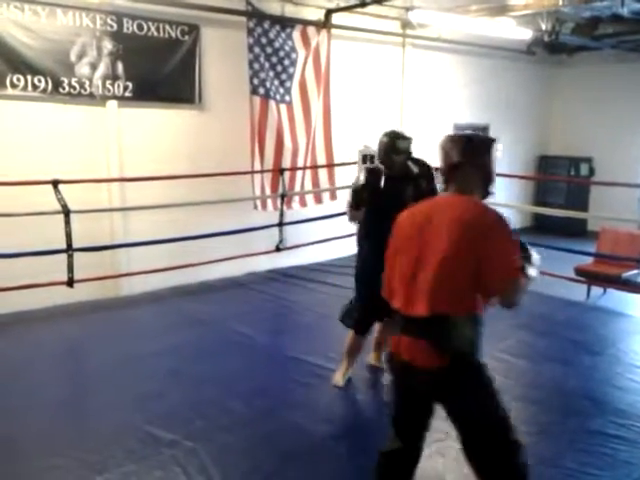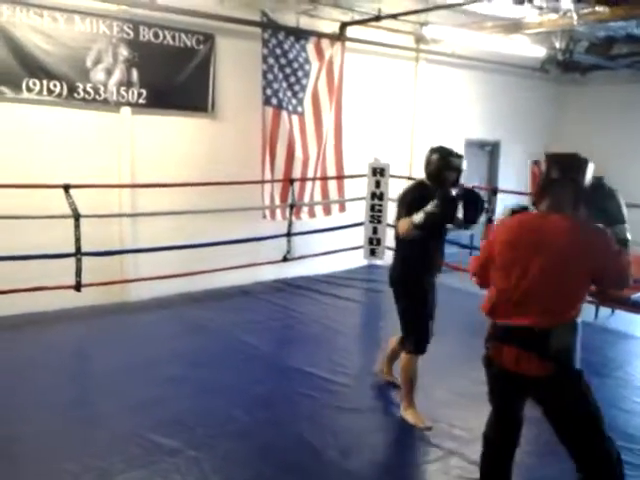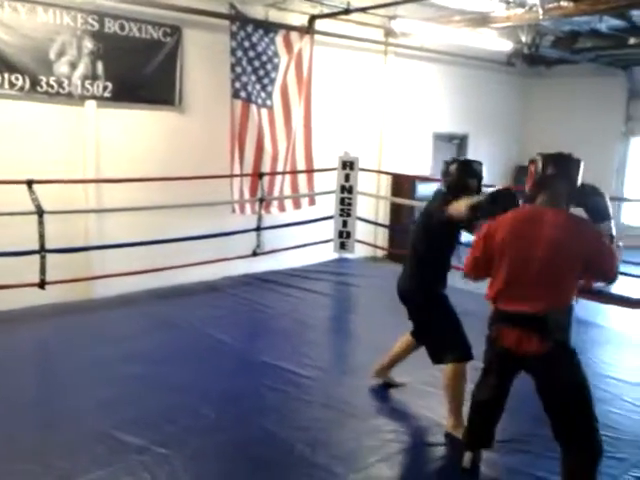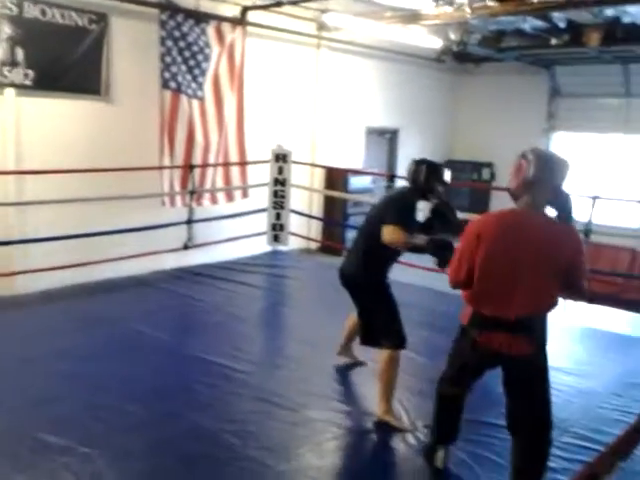
dt=0.5s
person 1, frame 1
left shoulder: (411, 216)
right shoulder: (488, 222)
left elbow: (392, 283)
right elbow: (508, 295)
right wrist: (520, 266)
left hip: (405, 344)
right hip: (451, 351)
left knee: (406, 431)
person 1, frame 2
left shoulder: (505, 230)
right shoulder: (591, 238)
left elbow: (481, 277)
right elbow: (620, 282)
right wrist: (618, 229)
left hip: (502, 349)
right hip: (550, 358)
left knee: (502, 424)
right knee: (596, 453)
person 1, frame 3
left shoulder: (503, 223)
right shoulder: (583, 232)
left elbow: (472, 270)
right elbow: (609, 275)
right wrist: (603, 227)
left hip: (504, 329)
right hip: (548, 340)
left knee: (489, 391)
right knee: (580, 436)
left ankle: (470, 452)
person 1, frame 4
left shoulder: (483, 226)
right shoulder: (566, 238)
left elbow: (457, 279)
right elbow: (575, 288)
left hip: (479, 331)
right hip: (526, 340)
left knee: (450, 389)
right knee: (532, 429)
left ankle: (439, 451)
person 2, frame 1
left shoulder: (412, 177)
right shoulder: (369, 178)
right elbow: (353, 216)
left wrist: (424, 183)
right wrist: (362, 190)
right hip: (371, 259)
right knee: (362, 318)
left ankle: (377, 355)
right ankle: (347, 362)
person 2, frame 2
left shoulder: (443, 194)
right shoulder: (414, 195)
left elbow: (459, 223)
right elbow: (403, 230)
left wrist: (466, 212)
right wrist: (429, 212)
left hip: (425, 273)
right hip: (407, 276)
left knee: (413, 329)
right knee: (416, 342)
left ankle: (385, 368)
right ankle: (408, 406)
person 2, frame 3
left shoulder: (446, 201)
right shoulder: (441, 203)
left elbow: (472, 224)
right elbow: (460, 210)
left wrist: (490, 208)
right wrist: (492, 199)
left hip: (414, 283)
right hip: (422, 288)
left knee: (421, 333)
right knee: (457, 353)
left ankle: (382, 370)
right ankle: (455, 424)
person 2, frame 4
left shoulder: (405, 198)
right shoulder: (403, 201)
left elbow: (410, 232)
right elbow: (391, 237)
left wrist: (436, 220)
right wrist: (430, 244)
left hip: (354, 268)
right hip: (366, 274)
left knee: (366, 309)
right knee: (392, 341)
left ankle: (345, 347)
right ankle: (385, 410)
